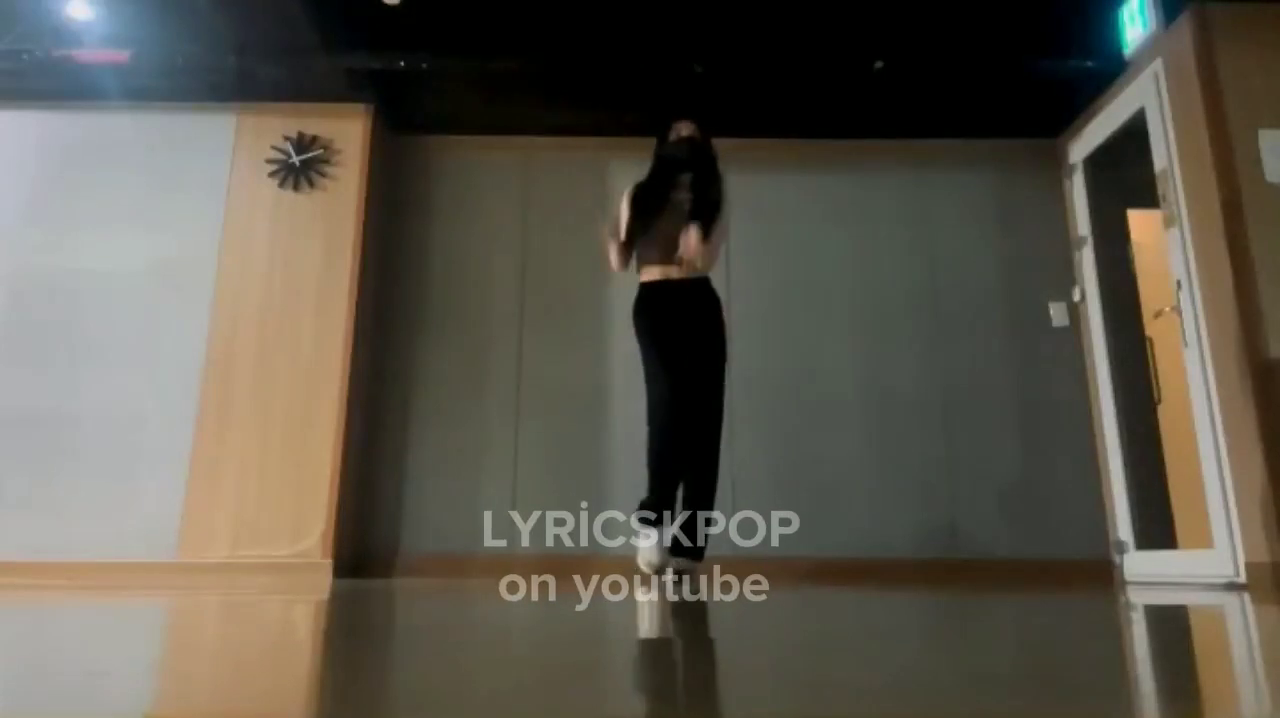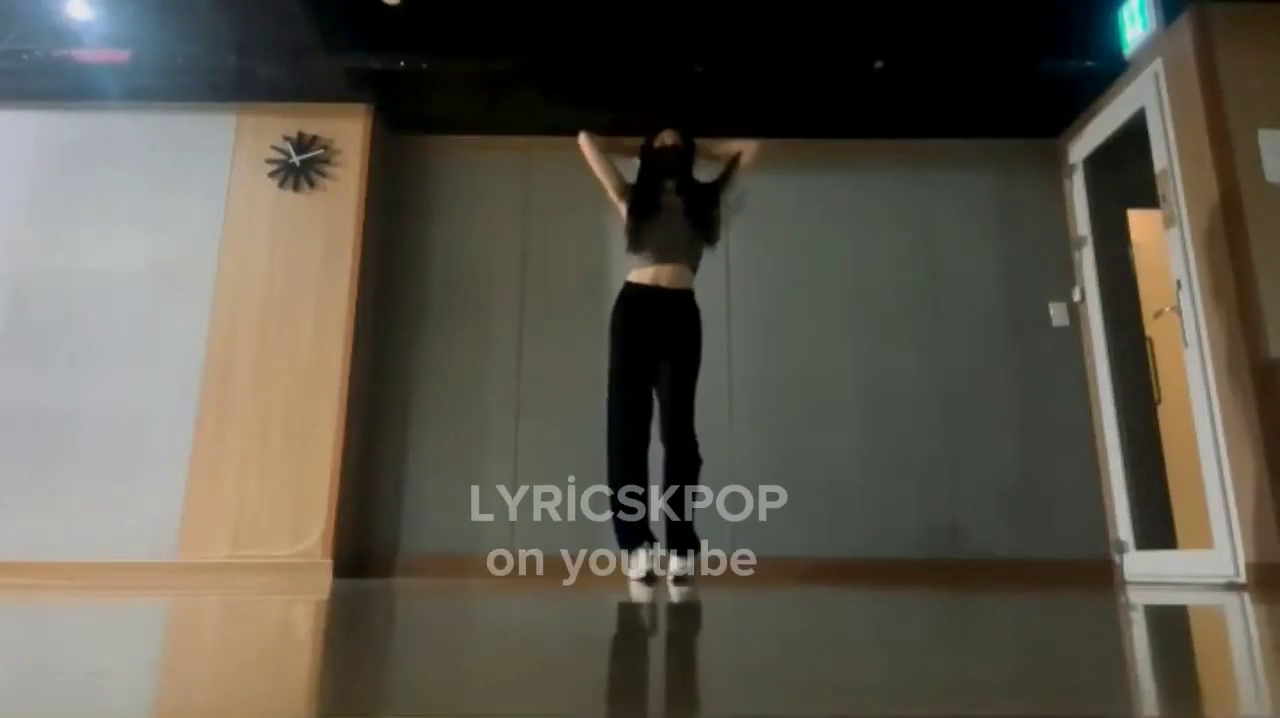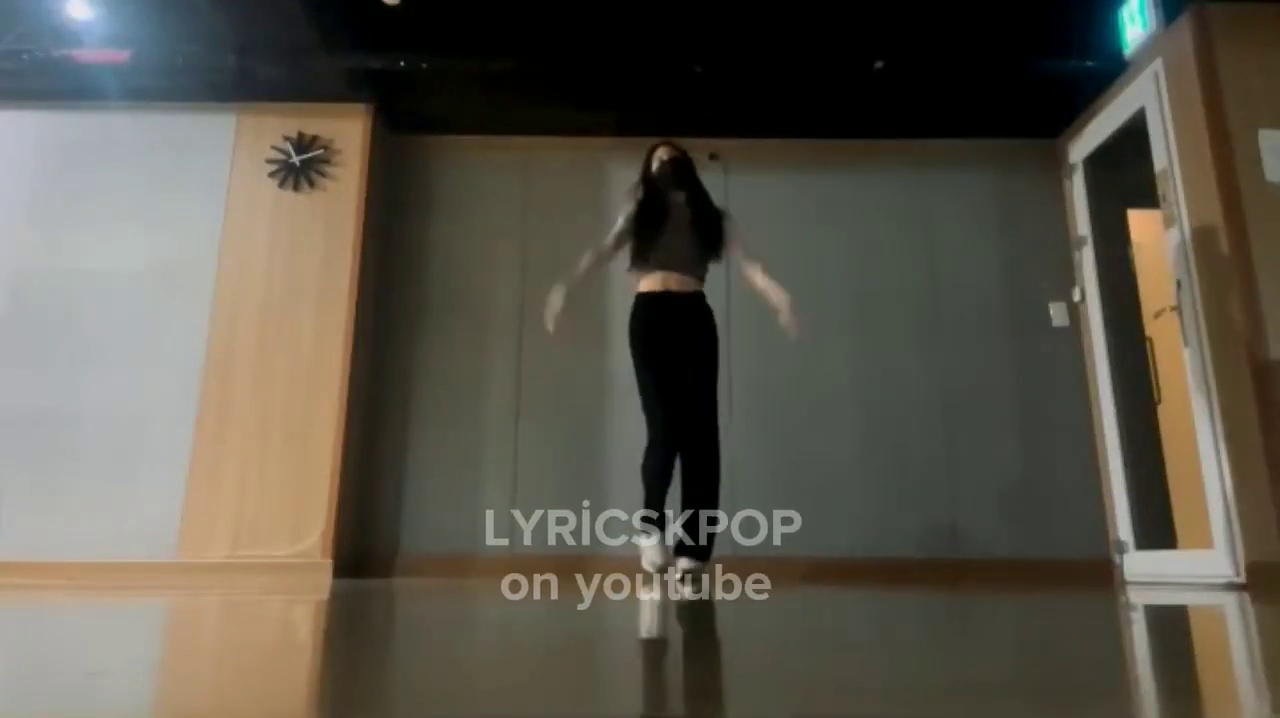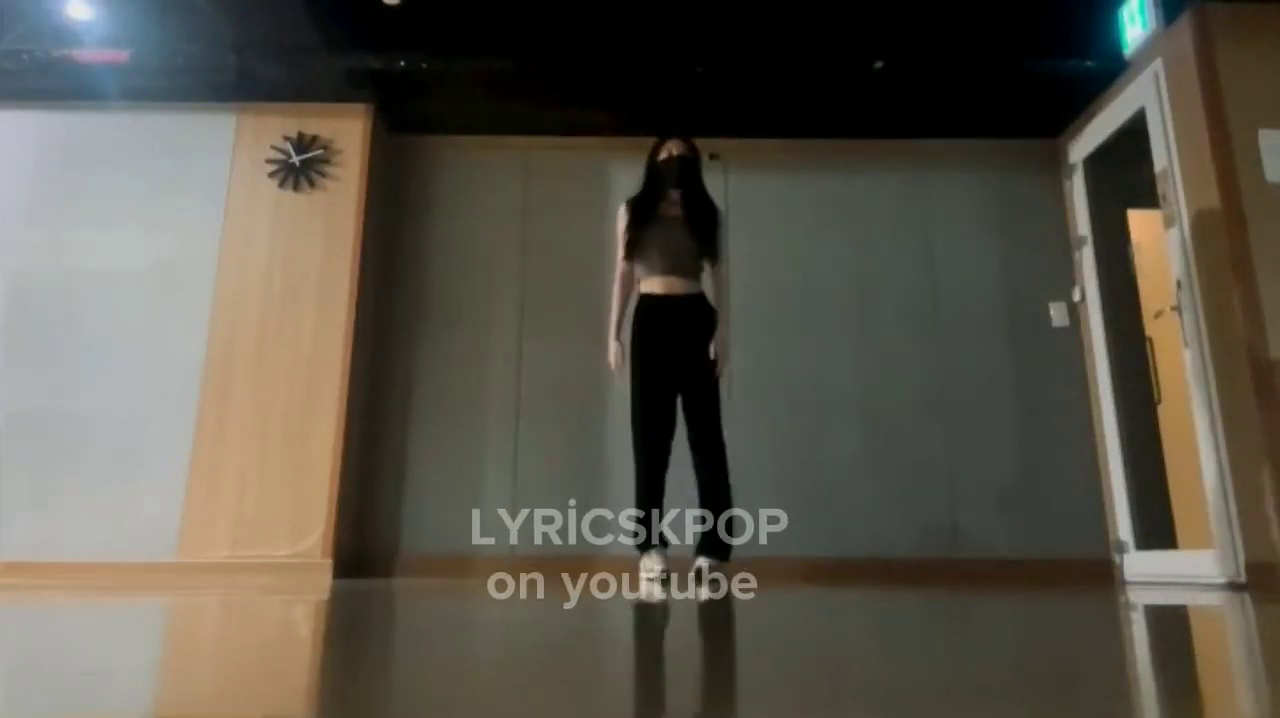
dt=0.7s
person 1, frame 1
left shoulder: (709, 200)
right shoulder: (639, 196)
left elbow: (708, 259)
right elbow: (623, 260)
left wrist: (698, 243)
right wrist: (615, 246)
left hip: (699, 304)
right hip: (654, 304)
left knee: (703, 420)
right knee: (668, 402)
left ankle: (685, 547)
right ankle: (655, 521)
person 1, frame 2
left shoulder: (704, 198)
right shoulder: (632, 199)
left elbow: (749, 148)
right elbow: (586, 142)
left wrist: (699, 150)
right wrist: (641, 154)
left hip: (680, 312)
right hip: (634, 308)
left knee: (677, 423)
right knee: (627, 423)
left ankle: (680, 550)
right ankle: (637, 548)
person 1, frame 3
left shoulder: (709, 217)
right shoulder: (640, 214)
left elbow: (745, 261)
right elbow: (603, 250)
left wrist: (776, 294)
right wrist: (566, 286)
left hip: (695, 319)
right hip: (649, 315)
left knee: (701, 431)
right knee: (665, 423)
left ankle: (693, 551)
right ankle: (652, 525)
person 1, frame 4
left shoulder: (707, 213)
right shoulder: (633, 211)
left elbow: (720, 278)
right elbow: (622, 274)
left wrist: (722, 336)
right wrist: (613, 332)
left hip: (695, 320)
right hip: (650, 319)
left knee: (705, 432)
right knee: (651, 432)
left ankle: (711, 550)
right ankle: (651, 546)
